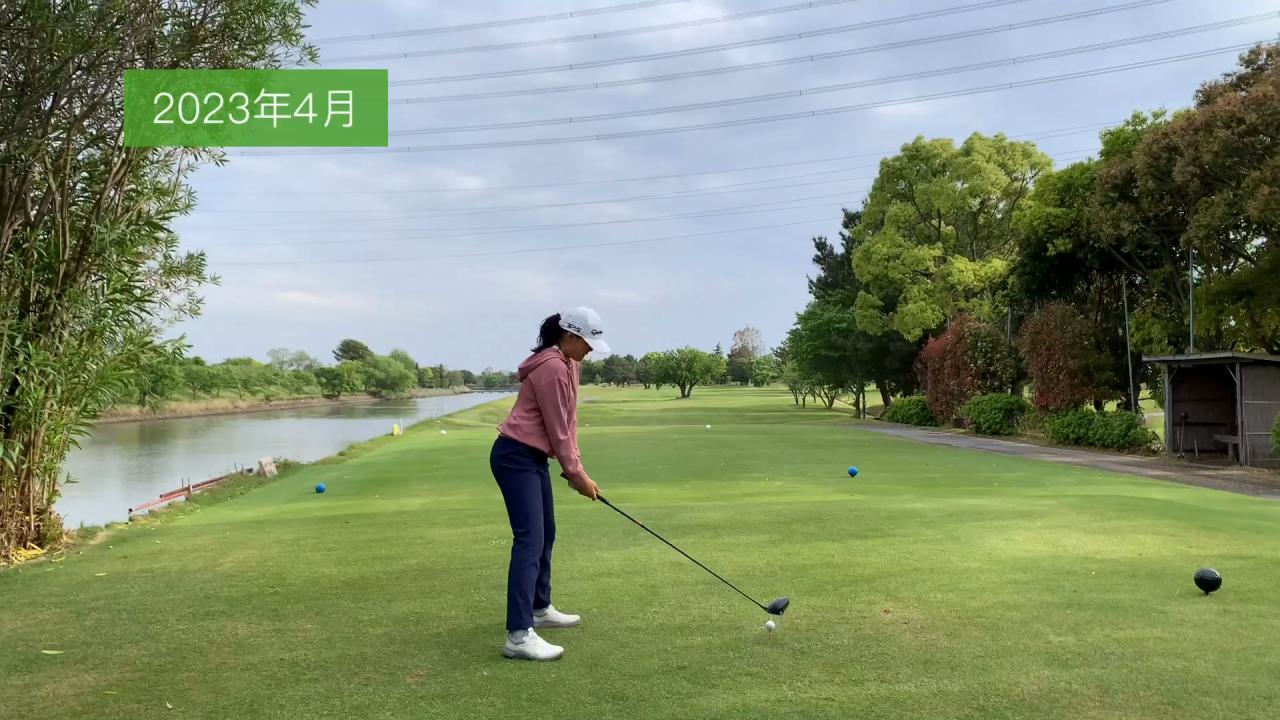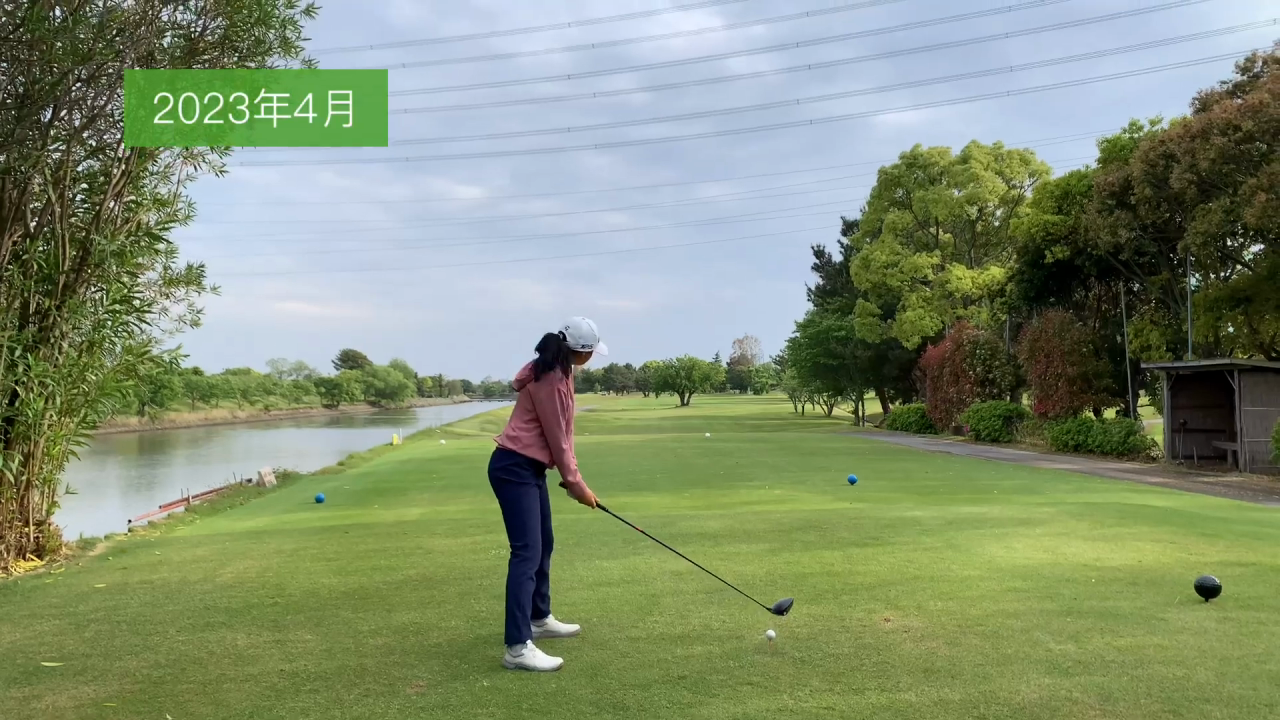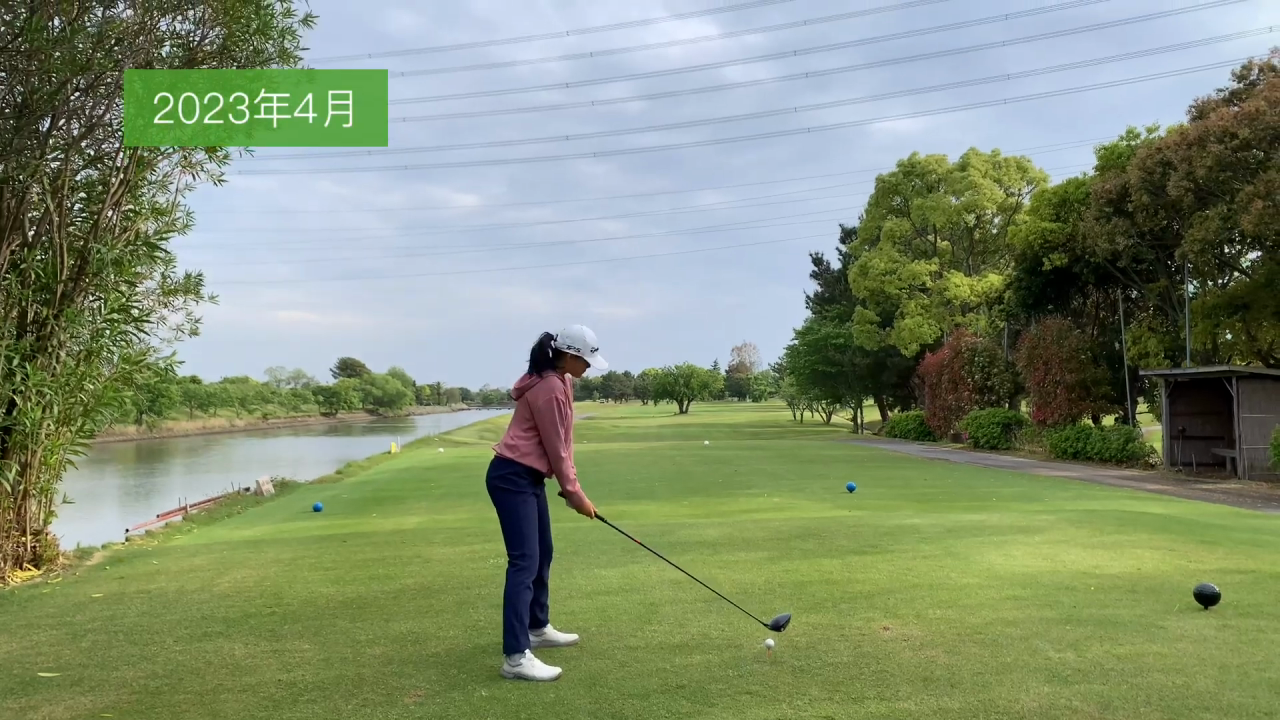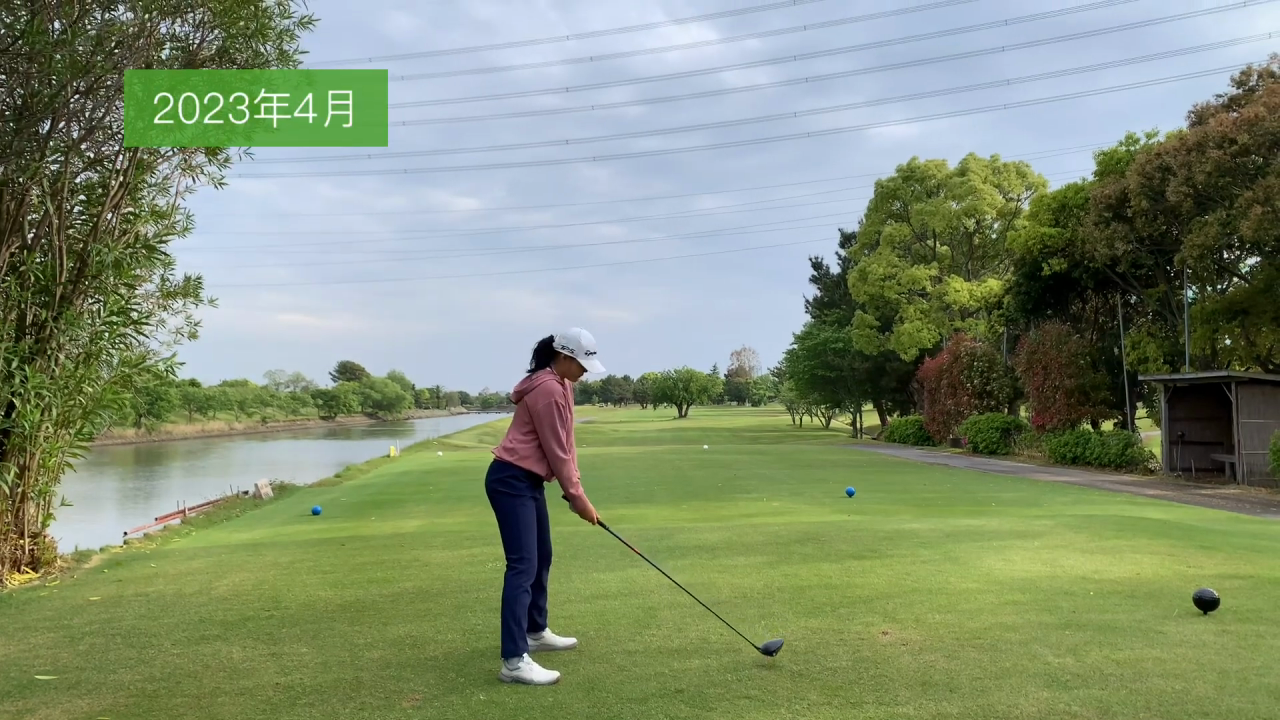
dt=0.4s
person 1, frame 1
left shoulder: (568, 364)
right shoulder: (551, 368)
left elbow: (568, 421)
right elbow: (556, 429)
left wrist: (576, 466)
right wrist: (577, 475)
left hip: (533, 457)
right hip: (515, 456)
left knee: (545, 534)
right knee: (530, 539)
left ankle: (539, 609)
right ankle: (519, 634)
person 1, frame 2
left shoulder: (559, 372)
right shoulder: (551, 381)
left elbow: (563, 433)
right elbow: (557, 439)
left wrist: (573, 475)
right wrist: (577, 484)
left hip: (530, 467)
right hip: (514, 468)
left knee: (543, 545)
right knee: (527, 552)
left ankle: (539, 619)
right ankle: (518, 648)
person 1, frame 3
left shoulder: (559, 380)
right shoulder: (548, 388)
left elbow: (563, 441)
right elbow: (555, 448)
left wrist: (573, 484)
right wrist: (575, 494)
left hip: (529, 477)
right hip: (512, 477)
left knee: (542, 553)
right knee: (524, 561)
left ankle: (537, 628)
right ankle: (516, 657)
person 1, frame 4
left shoulder: (560, 385)
right shoulder: (548, 391)
left elbow: (566, 444)
right elbow: (556, 452)
left wrist: (576, 488)
right wrist: (578, 498)
left hip: (528, 480)
right hip: (511, 480)
left knee: (541, 557)
right knee: (523, 565)
left ankle: (536, 632)
right ankle: (514, 661)
